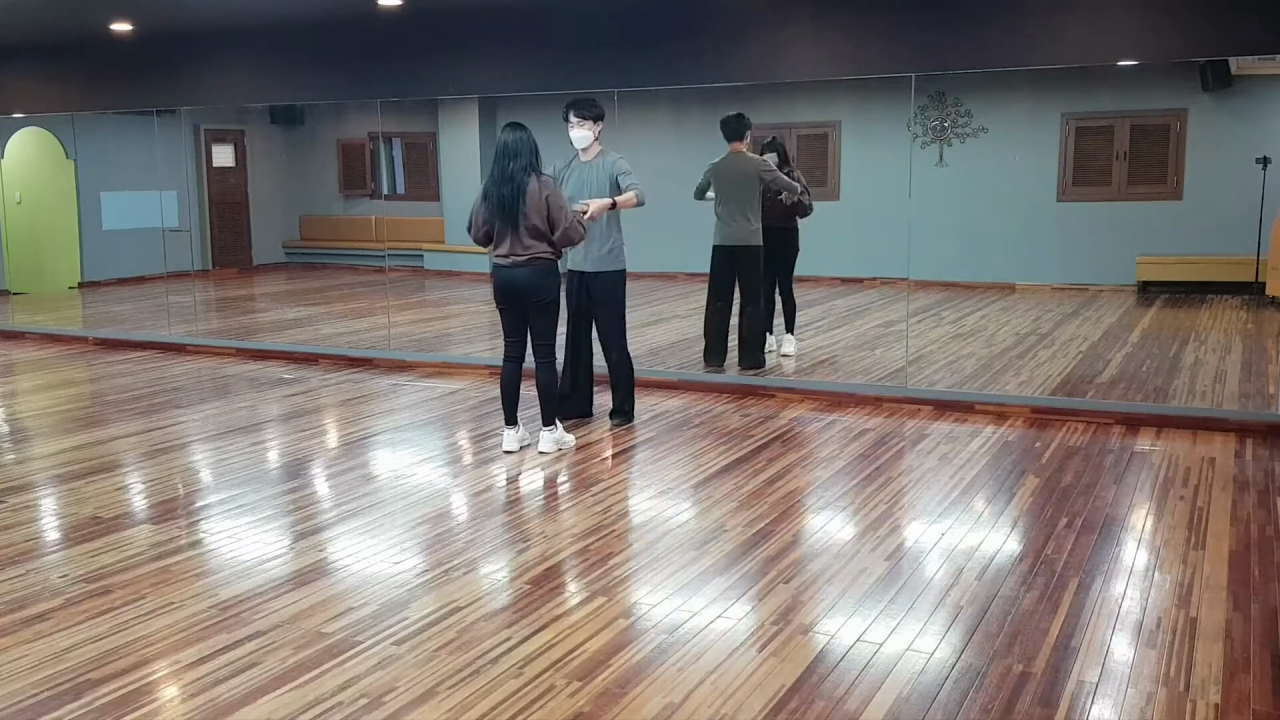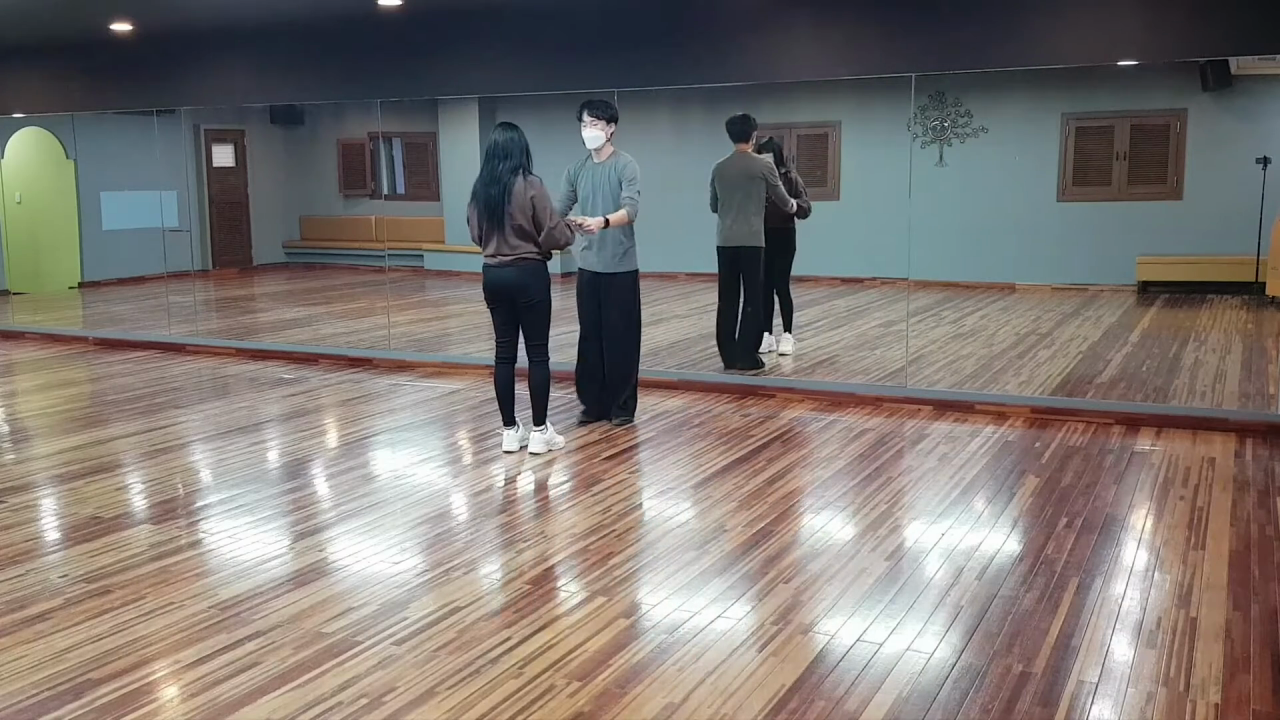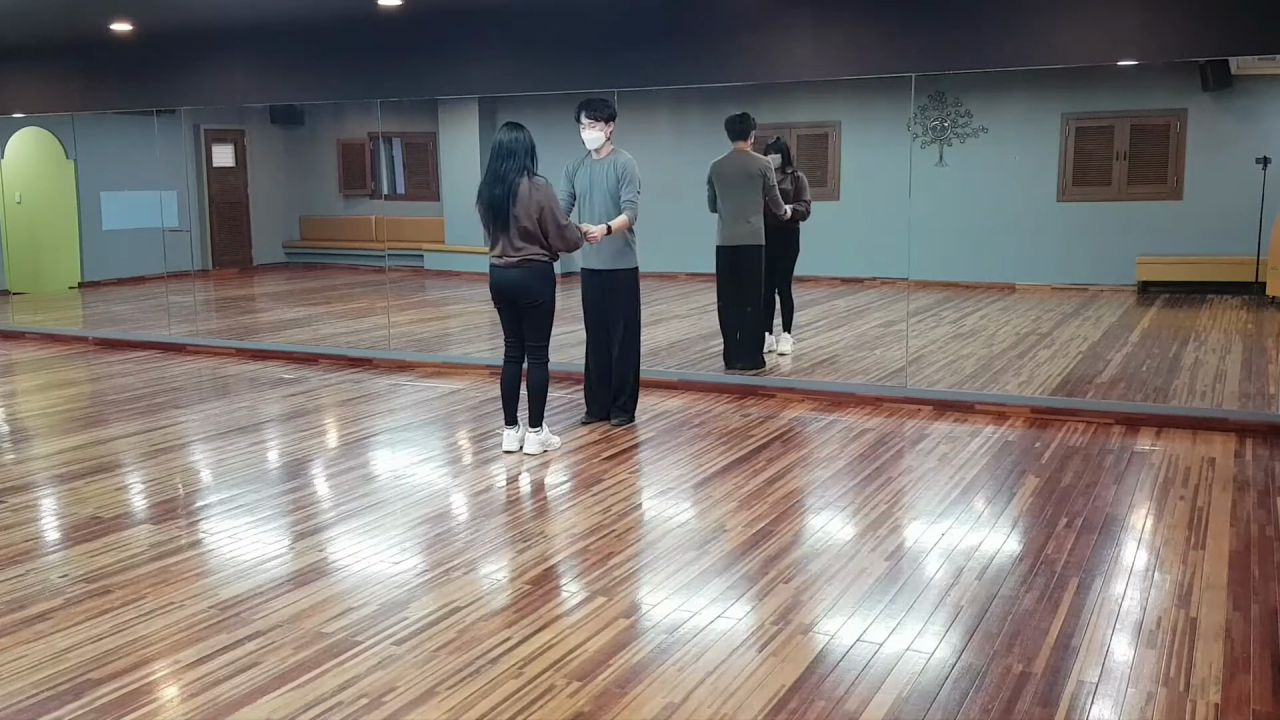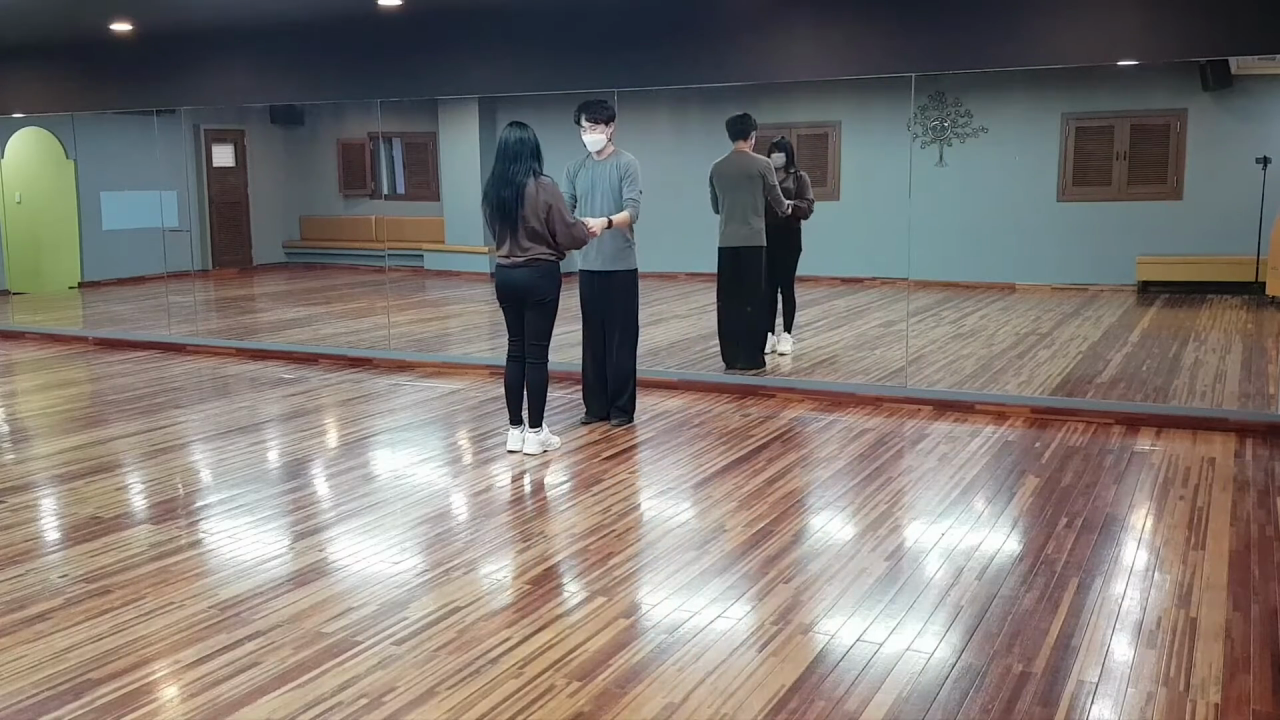
dt=0.4s
person 1, frame 1
left shoulder: (490, 189)
right shoulder: (543, 186)
left elbow: (478, 235)
right elbow: (568, 234)
right wrist: (580, 217)
left hip: (504, 275)
right hip: (538, 274)
left knee: (512, 351)
right knee: (544, 353)
left ankle: (511, 431)
right ankle: (550, 432)
person 1, frame 2
left shoulder: (481, 188)
right shoulder: (531, 185)
left elbow: (477, 235)
right elbow: (553, 236)
right wrist: (569, 228)
left hip: (493, 274)
right hip: (528, 273)
left knee: (504, 352)
right knee: (537, 353)
left ankle: (510, 431)
right ankle: (540, 432)
person 1, frame 3
left shoulder: (487, 189)
right shoulder: (537, 187)
right elbow: (562, 237)
right wrist: (580, 234)
left hip: (500, 275)
right hip: (533, 275)
left knee: (513, 352)
right knee: (537, 355)
left ankle: (511, 430)
right ankle: (535, 433)
person 1, frame 4
left shoulder: (492, 189)
right shoulder: (543, 187)
right elbow: (569, 235)
right wrist: (585, 229)
left hip: (505, 274)
right hip: (539, 275)
left knee: (515, 351)
right knee: (536, 354)
left ankle: (515, 429)
right ankle: (535, 433)
person 2, frame 1
left shoulder: (614, 163)
right shoulder: (563, 168)
left elbow: (638, 195)
left wrist: (608, 203)
left hip: (609, 266)
right hip: (576, 265)
left knee: (612, 337)
right knee: (577, 335)
left ankle: (623, 407)
right ankle: (575, 403)
person 2, frame 2
left shoulder: (625, 165)
right shoulder: (576, 170)
left elbow: (631, 209)
right elbow: (561, 209)
left wrist: (602, 222)
left hip: (621, 267)
right hip: (588, 266)
left knee: (622, 336)
right knee: (590, 336)
left ankle: (622, 406)
right ankle: (596, 402)
person 2, frame 3
left shoulder: (624, 163)
right shoulder: (575, 167)
left elbow: (630, 212)
right elbow: (562, 207)
left wrist: (605, 229)
left hip: (621, 264)
right hip: (590, 264)
left knee: (623, 335)
right knee: (595, 335)
left ankle: (623, 407)
right ankle: (597, 404)
person 2, frame 4
left shoulder: (626, 164)
right shoulder: (575, 169)
left elbow: (632, 210)
right elbow: (564, 209)
left wrist: (605, 222)
left hip: (620, 265)
right hip: (588, 265)
left knee: (621, 337)
right knee: (593, 337)
left ankle: (622, 407)
right ankle: (596, 404)
person 3, frame 1
left shoulder: (714, 168)
right shoulder: (758, 164)
left elbow: (698, 194)
right elbow: (793, 189)
right wrist: (794, 190)
left hip: (722, 242)
right hip: (749, 241)
left knee: (718, 300)
right knee: (751, 301)
left ankle: (714, 357)
right ankle: (750, 358)
person 3, frame 2
left shoulder: (719, 168)
right shoulder: (763, 166)
right elbow: (782, 200)
right wrist: (792, 206)
left hip: (725, 242)
right hip: (751, 241)
left knee: (727, 300)
right knee: (751, 300)
left ankle: (729, 356)
right ankle: (747, 358)
person 3, frame 3
left shoulder: (716, 167)
right shoulder: (762, 164)
right elbow: (774, 201)
right wrist: (784, 212)
left hip: (725, 242)
right hip: (752, 241)
left knee: (728, 299)
right knee: (751, 300)
left ankle: (732, 356)
right ankle: (749, 357)
person 3, frame 4
left shoulder: (717, 168)
right shoulder: (762, 164)
right elbow: (776, 200)
right wrist: (786, 208)
left hip: (726, 242)
right hip: (752, 241)
left knee: (728, 300)
right knee: (752, 300)
left ankle: (731, 357)
right ankle: (750, 358)
person 4, frame 1
left shoulder: (793, 177)
left elbow: (807, 209)
left wrist: (795, 199)
left hip: (786, 237)
right hip: (763, 237)
left knee: (785, 287)
right knee: (766, 288)
left ankle: (789, 337)
right ankle: (768, 335)
person 4, frame 2
left shoulder: (790, 177)
left elbow: (805, 208)
left wrist: (795, 206)
left hip: (783, 238)
right hip: (760, 238)
left knee: (781, 287)
right knee: (764, 288)
left ankle: (787, 335)
right ankle: (767, 335)
person 4, frame 3
left shoulder: (796, 178)
left elbow: (805, 208)
left wrist: (788, 209)
left hip: (787, 238)
right hip: (763, 237)
left knee: (783, 287)
right knee: (766, 288)
left ankle: (786, 336)
right ankle: (767, 335)
person 4, frame 4
left shoulder: (799, 177)
left elbow: (807, 207)
left wrist: (789, 205)
left hip: (788, 237)
right hip: (765, 236)
left knee: (786, 287)
right knee: (769, 287)
left ankle: (786, 335)
right ankle: (769, 334)
